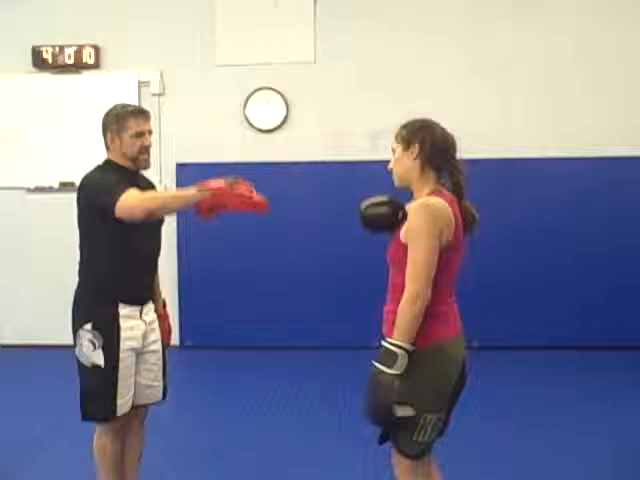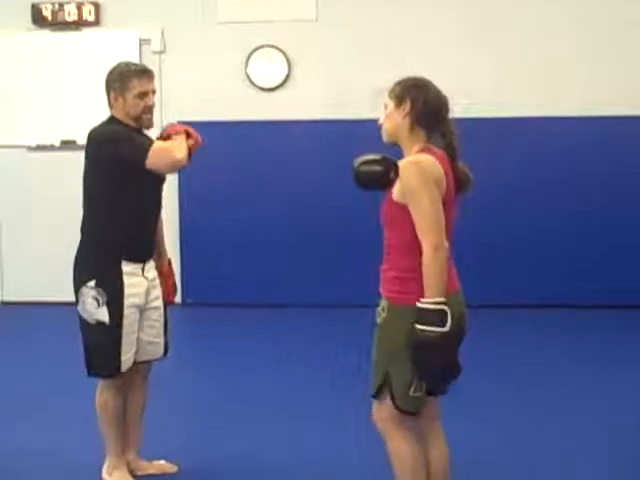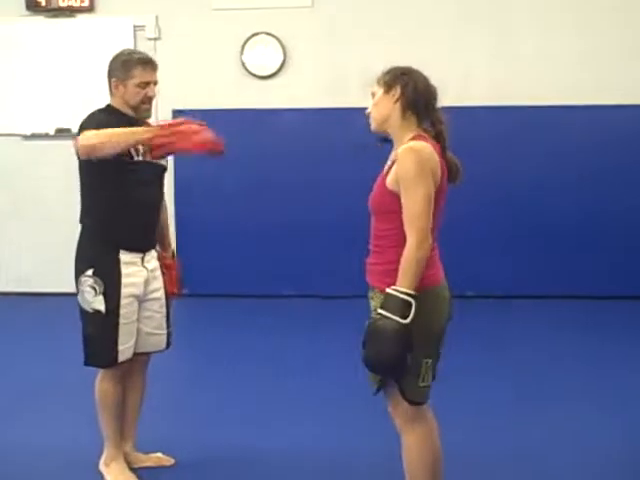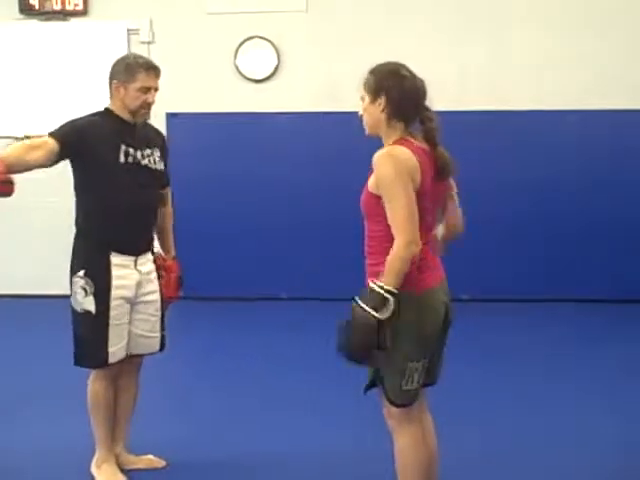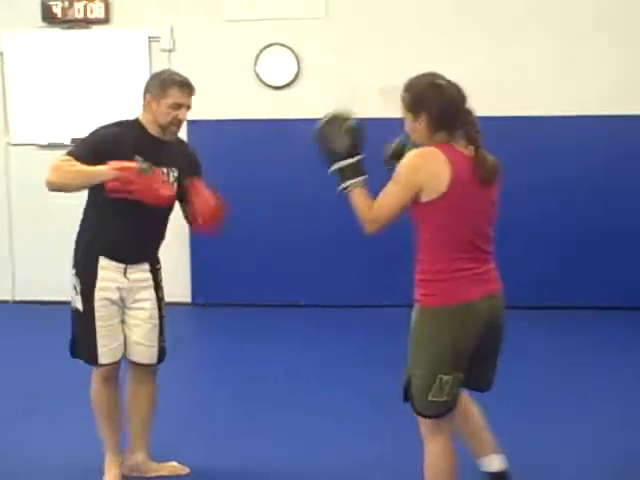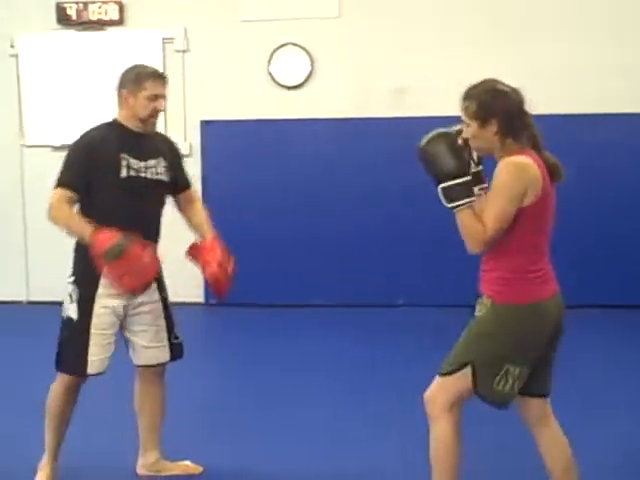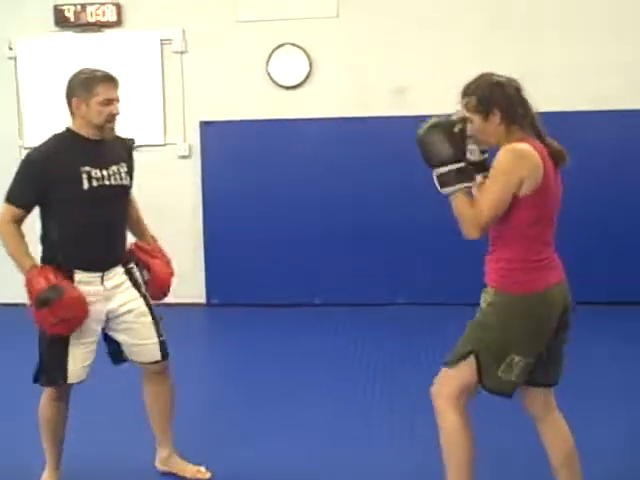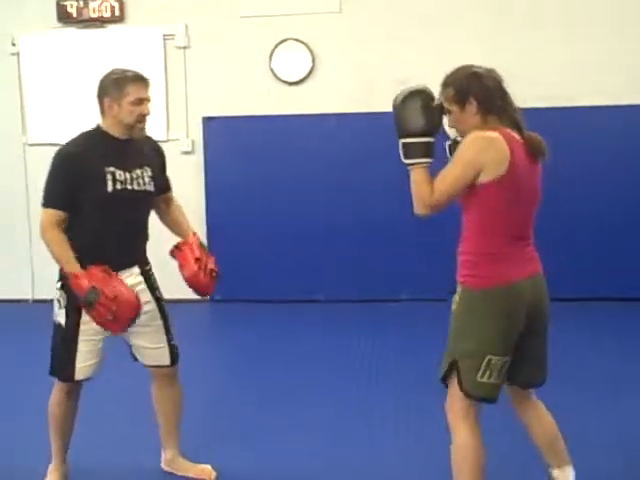
dt=0.4s
person 1, frame 1
left shoulder: (145, 186)
right shoulder: (98, 183)
right elbow: (137, 209)
left wrist: (158, 304)
right wrist: (201, 194)
left hip: (143, 314)
right hip: (106, 317)
left knee: (137, 413)
right knee: (111, 419)
person 1, frame 2
left shoulder: (145, 141)
right shoulder: (107, 138)
right elbow: (173, 159)
left wrist: (163, 260)
right wrist: (179, 138)
left hip: (144, 270)
right hip: (106, 273)
left knee: (140, 368)
right knee: (113, 373)
person 1, frame 3
left shoulder: (161, 133)
right shoulder: (101, 123)
right elbow: (86, 145)
left wrist: (167, 251)
right wrist: (149, 133)
left hip: (148, 260)
right hip: (108, 262)
left knee: (142, 357)
right knee: (114, 364)
person 1, frame 4
left shoulder: (155, 139)
right shoulder: (89, 130)
right elbow: (41, 148)
left wrist: (170, 256)
left hip: (144, 263)
right hip: (100, 264)
left knee: (133, 360)
right knee: (105, 364)
person 1, frame 5
left shoulder: (182, 153)
right shoulder: (110, 138)
left elbow: (198, 212)
right elbow: (55, 177)
left wrist: (206, 209)
right wrist: (108, 171)
left hip: (144, 271)
right hip: (99, 267)
left knee: (145, 365)
right knee: (104, 367)
person 1, frame 6
left shoulder: (165, 148)
right shoulder: (93, 145)
left elbow: (188, 200)
right elbow: (58, 208)
left wrist: (211, 244)
right wrist: (101, 241)
left hip: (146, 273)
right hip: (101, 276)
left knee: (153, 367)
right knee: (73, 374)
person 1, frame 7
left shoulder: (121, 148)
right shoulder: (46, 158)
left wrist: (149, 245)
right wrist: (35, 276)
left hip: (120, 276)
right hip: (70, 285)
left knee: (156, 365)
right knee: (58, 385)
person 1, frame 8
left shoulder: (150, 151)
right shoulder: (74, 155)
left elbow: (164, 202)
right elbow: (50, 226)
left wrist: (190, 239)
right wrist: (80, 279)
left hip: (136, 275)
right hip: (88, 281)
left knee: (165, 367)
right knee: (69, 381)
person 2, frame 1
left shoulder: (428, 210)
right shoulder: (442, 204)
left elbow: (417, 294)
left wrist: (390, 365)
right wrist: (400, 219)
left hip: (423, 351)
right hip: (440, 345)
person 2, frame 2
left shoulder: (416, 166)
right shoulder: (433, 160)
left elbow: (435, 247)
left wrist: (433, 321)
right wrist: (393, 176)
left hip: (413, 308)
right hip: (430, 302)
left knee: (390, 418)
right knee: (422, 418)
person 2, frame 3
left shoulder: (412, 155)
right shoulder: (415, 149)
left elbow: (419, 241)
left wrist: (395, 313)
left hip: (404, 297)
right hip: (407, 296)
left knee: (406, 411)
right knee: (413, 407)
person 2, frame 4
left shoulder: (390, 159)
right shoulder: (432, 154)
left elbow: (406, 243)
right elbow: (453, 221)
left wrist: (375, 304)
left hip: (406, 299)
right hip: (430, 291)
left knee: (401, 413)
right knee: (411, 407)
person 2, frame 5
left shoulder: (422, 161)
right shoulder: (484, 163)
left elbow: (372, 221)
left wrist: (346, 164)
left hip: (444, 308)
right hip: (488, 299)
left knee: (434, 424)
right knee: (450, 395)
person 2, frame 6
left shoulder: (515, 169)
right shoulder: (530, 163)
left elbow: (478, 240)
right elbow: (492, 220)
left wrist: (453, 183)
right wrist: (467, 178)
left hip: (513, 307)
right hip: (540, 303)
left knee: (440, 401)
right knee: (537, 414)
person 2, frame 7
left shoulder: (514, 156)
right shoulder: (540, 153)
left elbow: (474, 227)
left wrist: (448, 168)
right wrist: (469, 168)
left hip: (518, 297)
right hip: (549, 292)
left knee: (447, 394)
right knee: (541, 404)
person 2, frame 8
left shoulder: (482, 143)
right shoulder: (526, 146)
left elbow: (426, 203)
left wrist: (416, 142)
left hip: (489, 292)
right hip: (528, 286)
left knee: (460, 409)
right knee: (522, 395)
